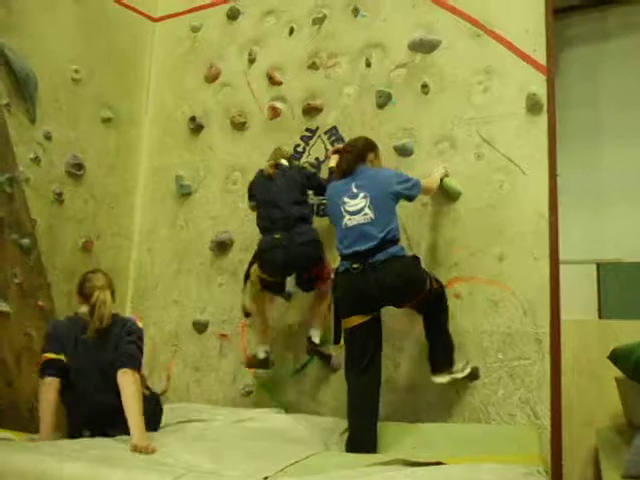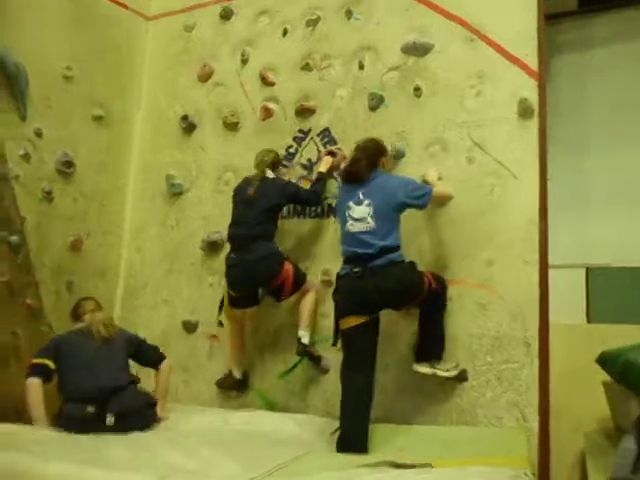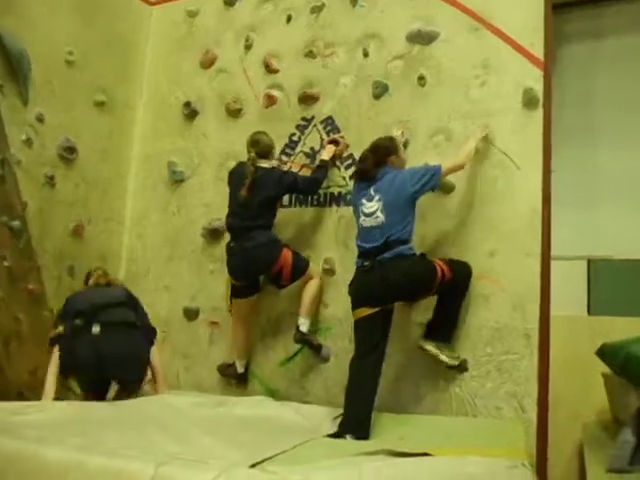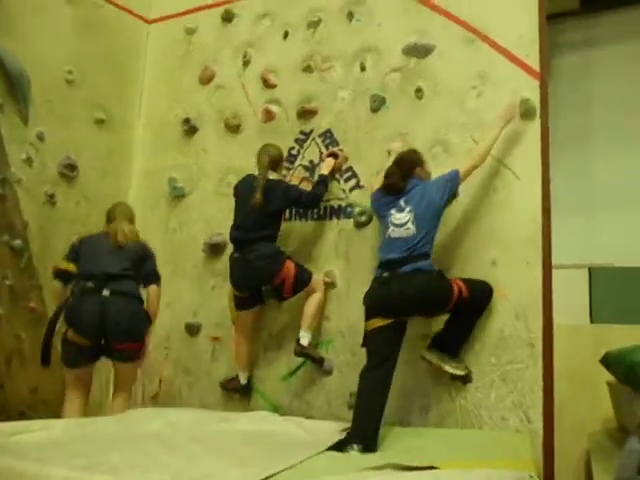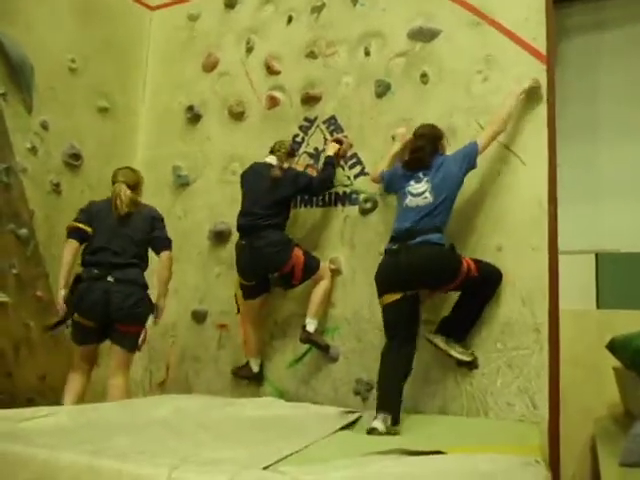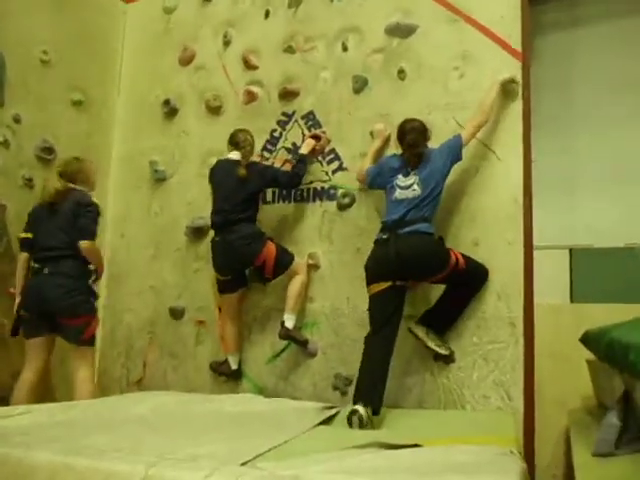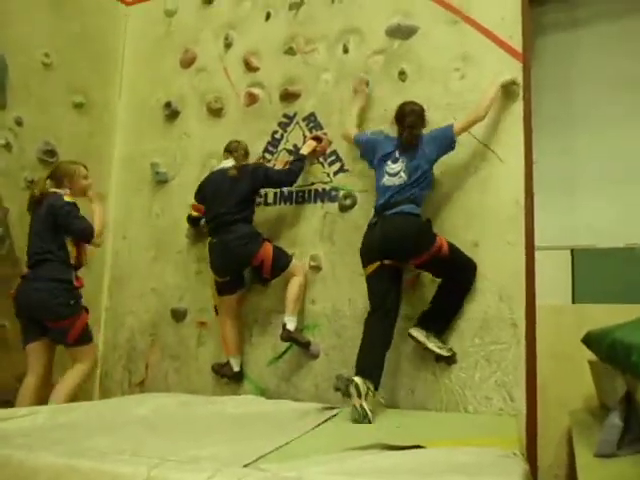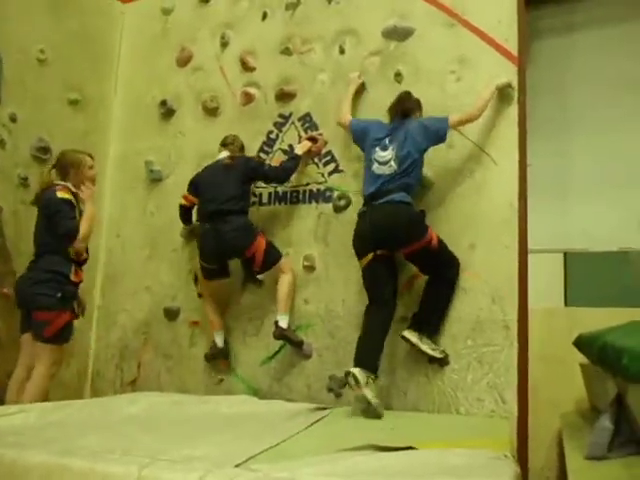
dt=0.5s
person 1, frame 1
left shoulder: (333, 190)
right shoulder: (386, 177)
right elbow: (429, 187)
right wrist: (438, 173)
left hip: (351, 283)
right hip: (392, 272)
left knee: (360, 369)
right knee: (433, 292)
left ankle: (360, 447)
right ankle: (442, 364)
person 1, frame 2
left shoulder: (345, 189)
right shoulder: (395, 185)
right elbow: (444, 196)
right wrist: (433, 179)
left hip: (351, 286)
right hip: (391, 278)
left knee: (356, 369)
right knee: (435, 286)
left ankle: (350, 446)
right ankle: (429, 358)
person 1, frame 3
left shoulder: (361, 185)
right shoulder: (405, 179)
right elbow: (460, 163)
left wrist: (392, 144)
right wrist: (478, 135)
left hip: (365, 280)
right hip: (401, 272)
left knee: (365, 356)
right knee: (460, 272)
left ankle: (351, 430)
right ankle: (437, 338)
person 1, frame 4
left shoulder: (384, 199)
right shoulder: (433, 191)
right elbow: (476, 160)
left wrist: (397, 158)
right wrist: (503, 123)
left hip: (382, 291)
right hip: (420, 286)
left knee: (377, 368)
right knee: (481, 292)
left ankle: (358, 442)
right ankle: (443, 350)
person 1, frame 5
left shoulder: (402, 172)
right shoulder: (453, 164)
left elbow: (376, 177)
right elbow: (494, 129)
left wrist: (398, 147)
right wrist: (520, 94)
left hip: (391, 264)
right hip: (429, 258)
left knee: (398, 343)
right knee: (489, 276)
left ankle: (384, 416)
right ankle: (449, 335)
person 1, frame 6
left shoulder: (390, 165)
right shoulder: (440, 157)
left elbow: (361, 176)
right elbow: (478, 121)
left wrist: (377, 143)
right wrist: (498, 86)
left hip: (382, 254)
right hip: (419, 248)
left knee: (380, 333)
right knee: (475, 274)
left ankle: (363, 405)
right ankle: (430, 326)
person 1, frame 7
left shoulder: (379, 144)
right shoulder: (430, 143)
left elbow: (349, 132)
right elbow: (476, 117)
left wrist: (360, 100)
right wrist: (499, 86)
left hip: (375, 235)
right hip: (408, 228)
left knee: (381, 313)
right knee: (463, 270)
left ankle: (364, 381)
right ankle: (428, 328)
person 1, frame 8
left shoulder: (371, 130)
right shoulder: (419, 129)
left elbow: (343, 118)
right elbow: (471, 114)
left wrist: (353, 88)
right wrist: (494, 88)
left hip: (366, 224)
right hip: (399, 217)
left knee: (380, 302)
right knee: (446, 267)
left ankle: (362, 370)
right ankle: (421, 329)
person 2, frame 1
left shoulder: (257, 180)
right shoulder: (299, 172)
left elbow: (255, 205)
right elbow: (327, 189)
right wrist: (332, 166)
left hip: (273, 247)
right hip: (305, 242)
left knee: (258, 301)
right knee: (325, 287)
left ankle: (263, 353)
right ankle: (314, 340)
person 2, frame 2
left shoulder: (242, 186)
right shoulder: (281, 187)
right elbow: (314, 197)
right wrist: (323, 169)
left hip: (236, 262)
right hip: (264, 258)
left knee: (236, 322)
right knee: (309, 289)
left ankle: (237, 376)
right ankle: (304, 342)
person 2, frame 3
left shoulder: (237, 172)
right shoulder: (277, 177)
right elbow: (311, 184)
right wrist: (326, 157)
left hip: (236, 252)
right hip: (264, 247)
left knee: (240, 316)
right knee: (313, 275)
left ankle: (239, 369)
right ankle: (303, 330)
person 2, frame 4
left shoulder: (243, 184)
right shoulder: (282, 189)
right elbow: (313, 199)
right wrist: (325, 171)
left hip: (239, 263)
right hip: (267, 259)
left knee: (243, 328)
right knee: (317, 287)
left ankle: (242, 381)
right ankle: (303, 343)
person 2, frame 5
left shoulder: (250, 172)
right shoulder: (290, 176)
right elbow: (323, 183)
right wrist: (330, 155)
left hip: (246, 250)
right hip: (274, 246)
left knee: (250, 317)
right knee: (325, 274)
left ankle: (254, 368)
right ankle: (310, 329)
person 2, frame 6
left shoulder: (217, 169)
right shoulder: (257, 171)
right elbow: (293, 179)
right wrist: (304, 152)
left hip: (221, 246)
right hip: (247, 240)
left knee: (228, 311)
right knee: (300, 269)
left ankle: (232, 365)
right ankle: (288, 325)
person 2, frame 7
left shoulder: (208, 181)
right shoulder: (251, 172)
left elbow: (194, 219)
right elbow: (287, 177)
left wrist: (205, 224)
right wrist: (304, 152)
left hip: (218, 250)
right hip: (245, 241)
left knee: (227, 313)
right knee: (298, 271)
left ankle: (234, 367)
right ankle: (290, 327)
person 2, frame 8
left shoulder: (202, 175)
right shoulder: (245, 164)
left elbow: (185, 207)
right elbow: (280, 175)
left wrist: (189, 225)
right wrist: (299, 151)
left hip: (209, 238)
right hip: (238, 231)
left knee: (207, 291)
right knee: (286, 269)
left ankle: (219, 345)
right ankle: (282, 325)
person 3, frame 1
left shoulder: (60, 330)
right shoulder: (128, 328)
left elbow: (50, 380)
right elbow: (127, 375)
left wrist: (45, 439)
right wrist: (139, 434)
left hip: (82, 434)
right hip: (127, 429)
person 3, frame 2
left shoulder: (58, 343)
right shoulder: (122, 336)
left elbow: (33, 381)
right elbow: (163, 363)
left wrist: (43, 428)
right wrist: (160, 407)
left hip: (79, 425)
right hip: (128, 419)
person 3, frame 3
left shoulder: (72, 300)
right shoulder: (126, 295)
left elbow: (58, 348)
right elbow: (150, 342)
right wrist: (161, 389)
right hip: (124, 340)
left knee: (93, 399)
person 3, frame 4
left shoulder: (84, 242)
right shoulder: (141, 248)
left elbow: (60, 281)
right elbow: (153, 287)
left wrist: (70, 309)
right wrist: (147, 325)
left hip: (85, 307)
right hip: (126, 309)
left knee: (76, 391)
right knee: (123, 390)
person 3, frame 5
left shoulder: (92, 209)
right shoulder: (150, 215)
left elbow: (73, 244)
right elbow: (165, 255)
left wrist: (62, 287)
right wrist: (161, 297)
left hip: (91, 291)
right hip: (129, 294)
left knee: (81, 367)
right knee: (118, 372)
person 3, frame 6
left shoulder: (40, 208)
right shoulder: (84, 201)
left elbow: (24, 254)
right elbow: (86, 244)
left wrist: (19, 294)
right wrist: (100, 268)
left hip: (36, 286)
right hip: (70, 287)
left knee: (33, 367)
right knee: (83, 365)
person 3, frame 7
left shoulder: (45, 206)
right shoulder: (60, 202)
right elbow: (95, 237)
right wrist: (96, 203)
left hip: (31, 292)
right hip: (53, 293)
left knee: (37, 372)
right knee: (86, 360)
person 3, frame 8
left shoulder: (58, 199)
right shoulder: (60, 196)
right elbow: (79, 243)
left wrist: (74, 294)
right wrist: (89, 204)
left hip: (36, 286)
right hip: (50, 288)
left knee: (27, 364)
right knee: (47, 365)
